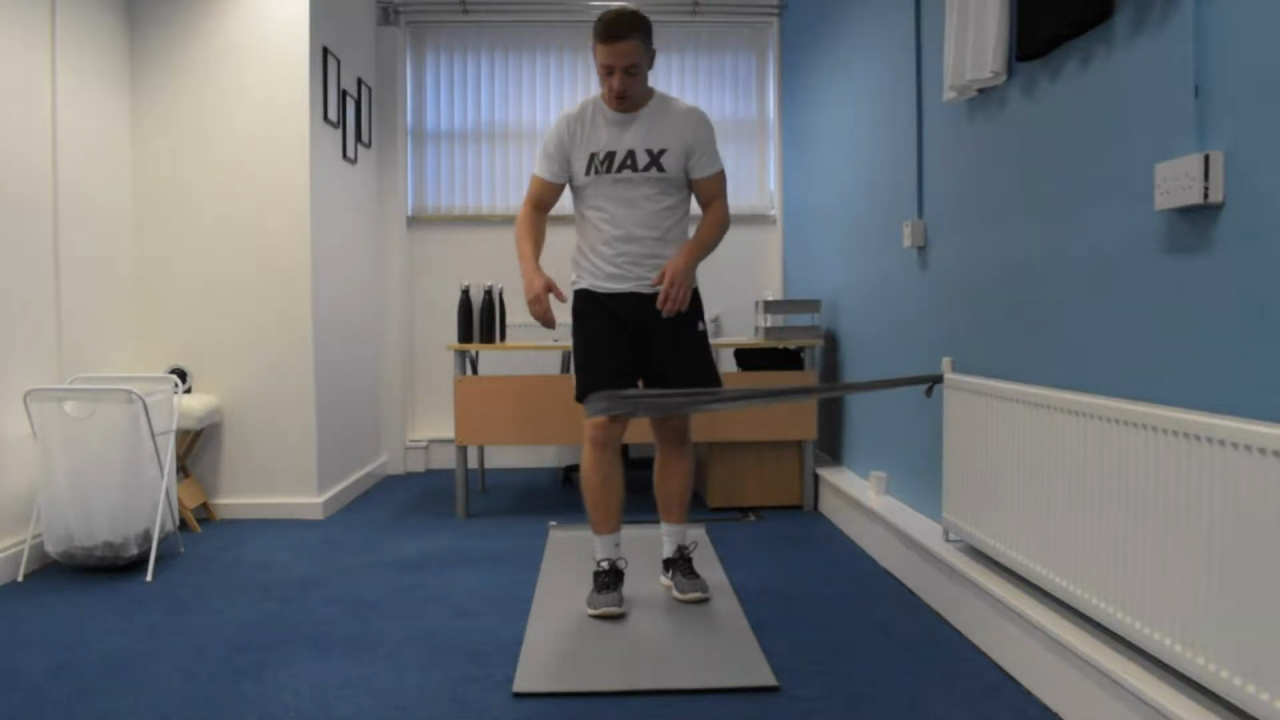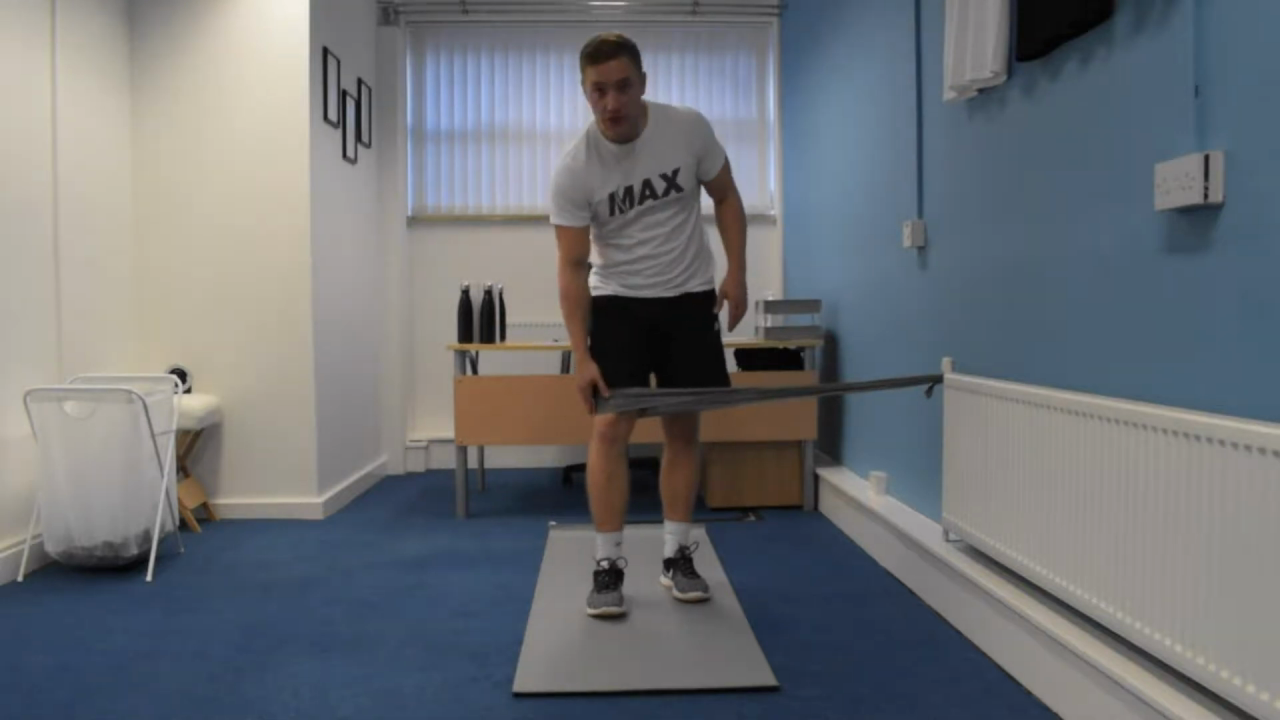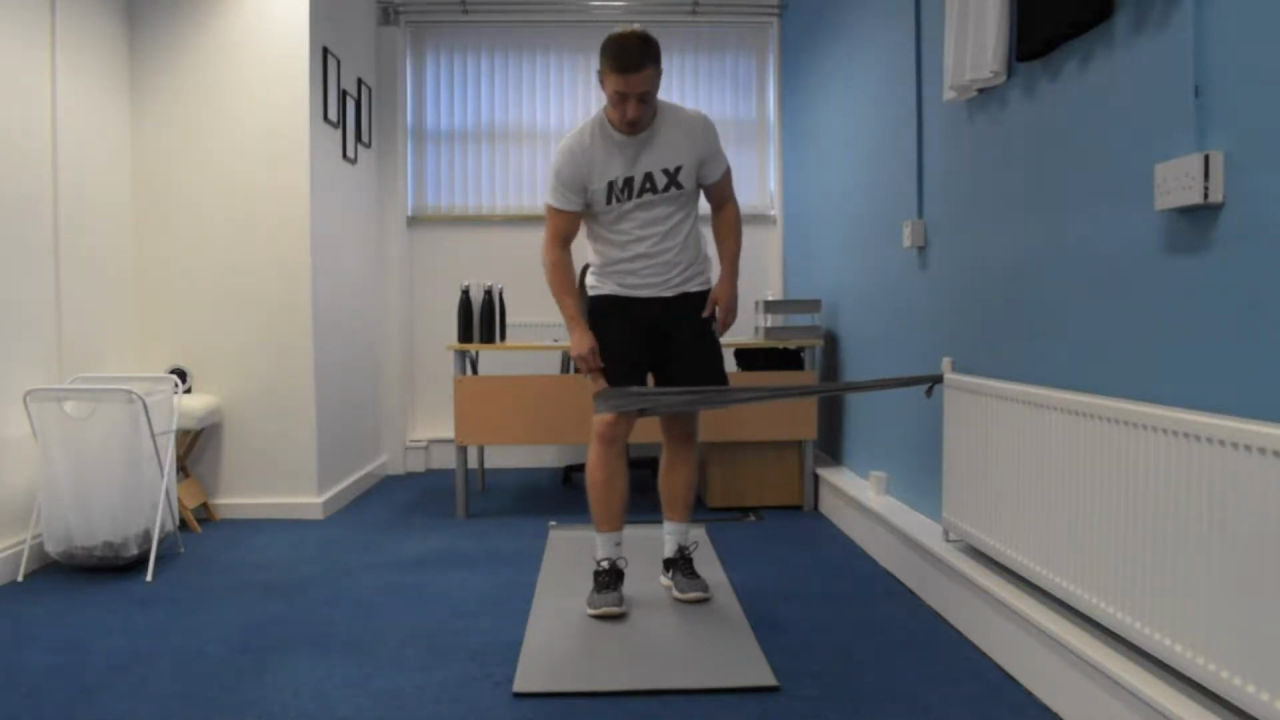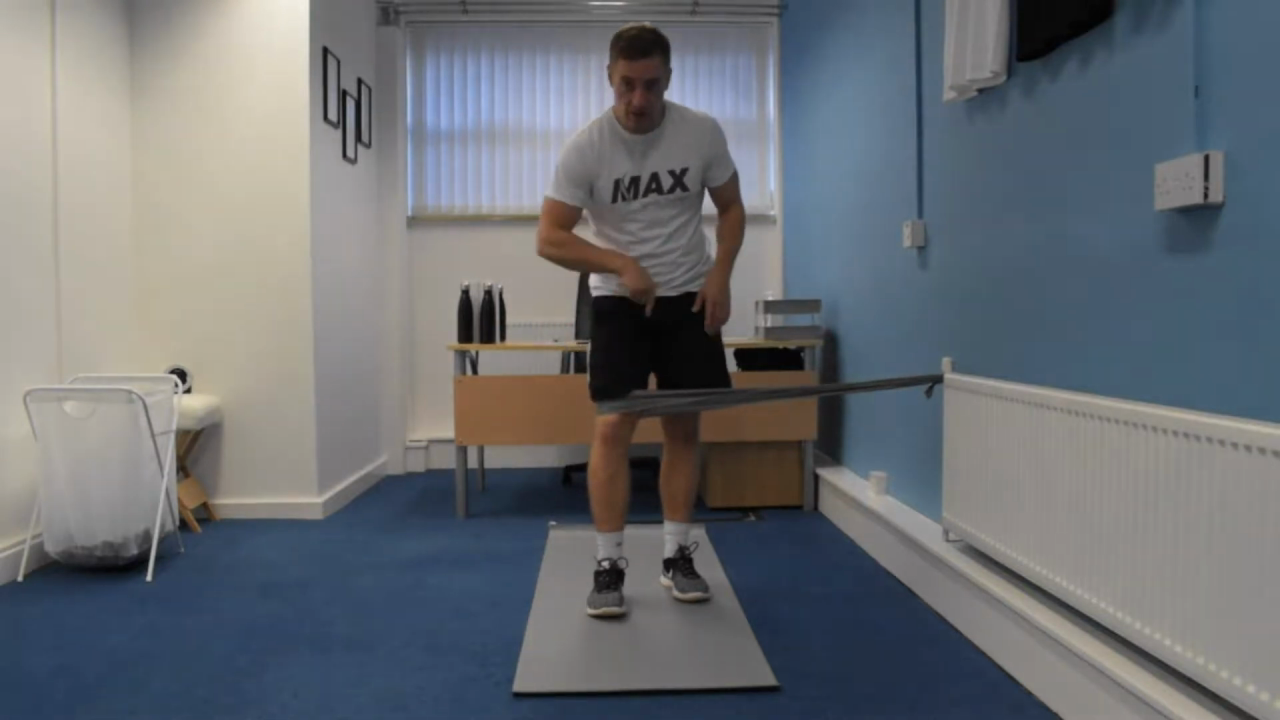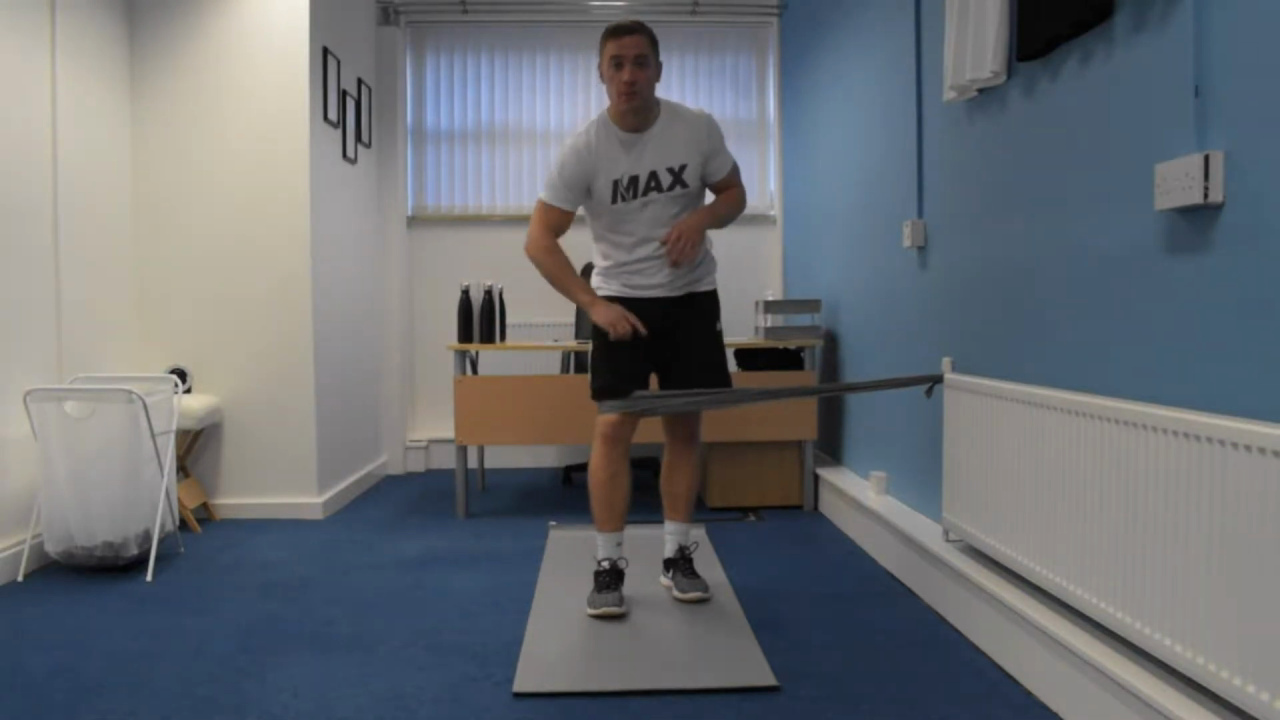
dt=1s
person 1, frame 1
left shoulder: (689, 123)
right shoulder: (570, 127)
left elbow: (715, 207)
right elbow: (536, 205)
left wrist: (688, 257)
right wrist: (531, 267)
left hip: (670, 296)
right hip: (600, 298)
left knee: (674, 428)
right knee: (602, 429)
left ankle: (676, 556)
right ankle: (607, 565)
person 1, frame 2
left shoulder: (689, 127)
right shoulder: (574, 169)
left elbow: (726, 197)
right elbow: (573, 267)
left wrist: (736, 271)
right wrist: (581, 355)
left hip: (690, 298)
right hip: (618, 302)
left knee: (683, 427)
right knee: (610, 425)
left ankle: (677, 555)
right ankle: (607, 565)
person 1, frame 3
left shoulder: (695, 130)
right shoulder: (577, 151)
left elbow: (725, 204)
right elbow: (557, 243)
left wrist: (729, 278)
right wrist: (576, 325)
left hip: (688, 298)
right hip: (615, 301)
left knee: (682, 427)
right knee: (609, 427)
left ankle: (677, 556)
right ankle: (608, 565)
person 1, frame 4
left shoulder: (703, 132)
right shoulder: (584, 148)
left elbow: (731, 207)
right elbow: (549, 238)
left wrist: (722, 275)
right wrist: (617, 264)
left hip: (687, 300)
right hip: (619, 302)
left knee: (683, 427)
right knee: (613, 429)
left ankle: (677, 556)
right ankle: (609, 566)
person 1, frame 5
left shoulder: (698, 128)
right shoulder: (583, 151)
left elbow: (734, 194)
right elbow: (540, 241)
left wrist: (701, 217)
right wrist: (596, 308)
left hip: (691, 298)
right hip: (622, 302)
left knee: (684, 427)
right knee: (613, 429)
left ankle: (677, 556)
right ankle: (608, 567)
